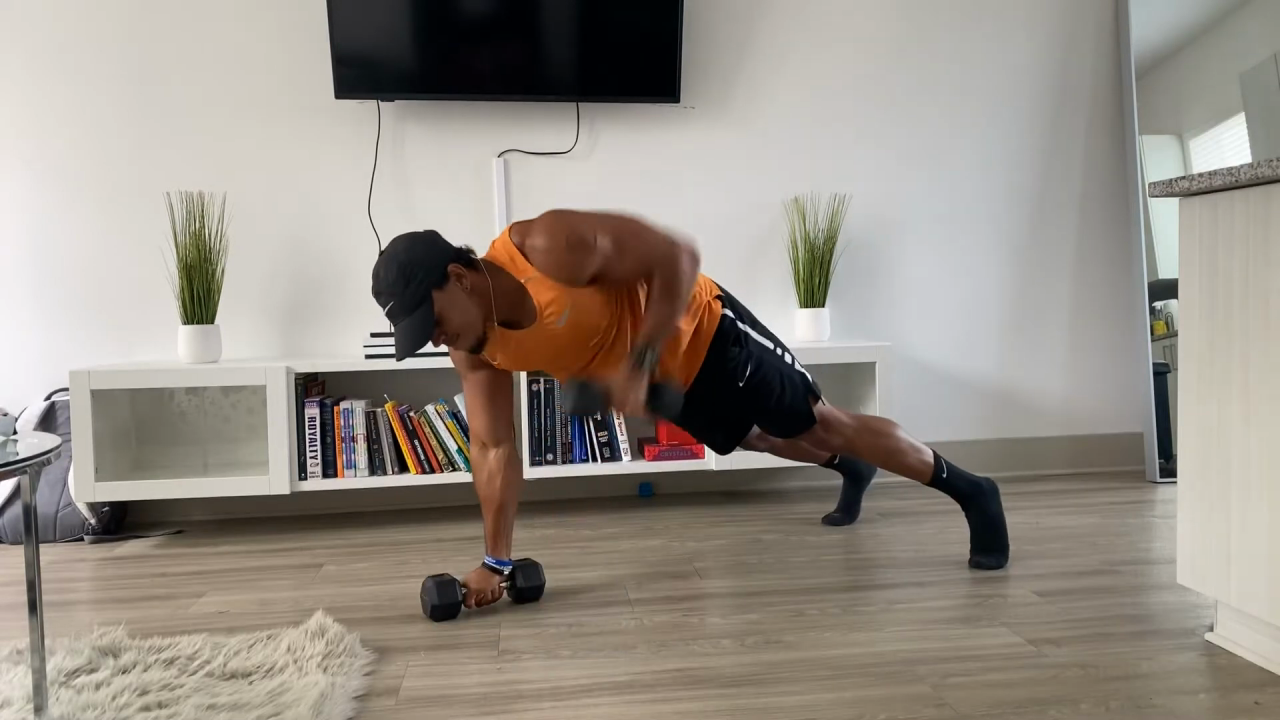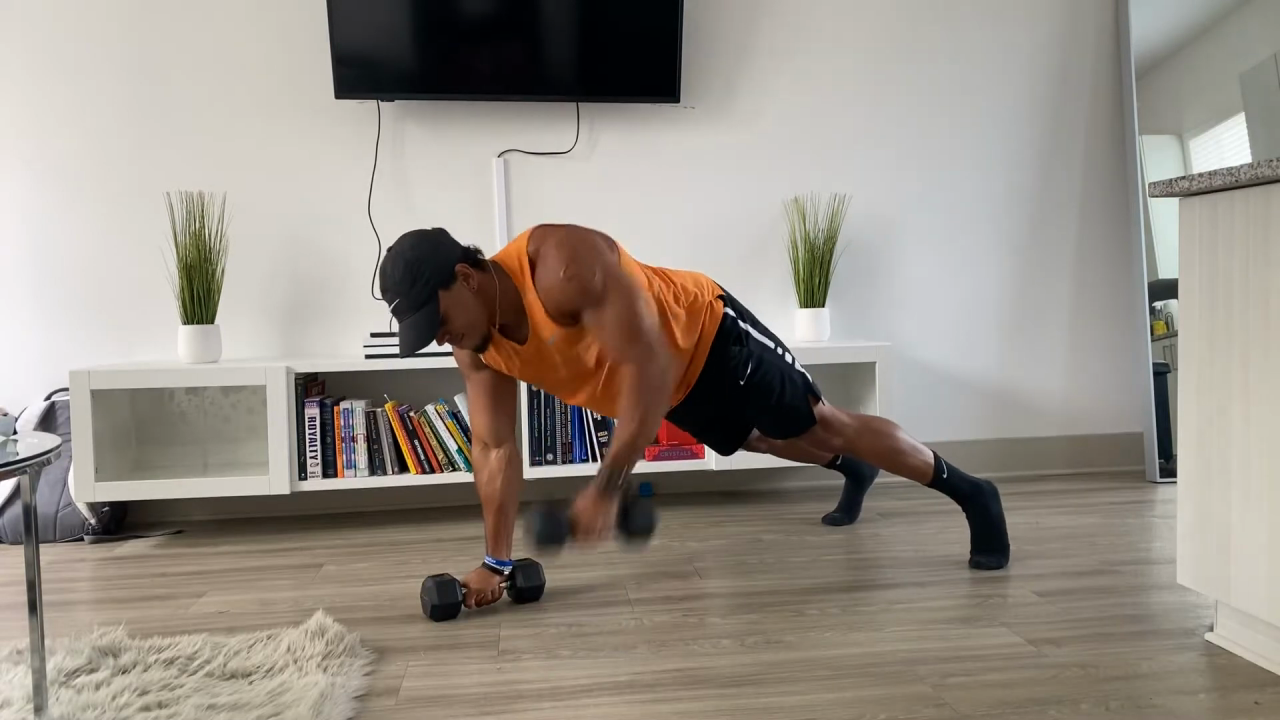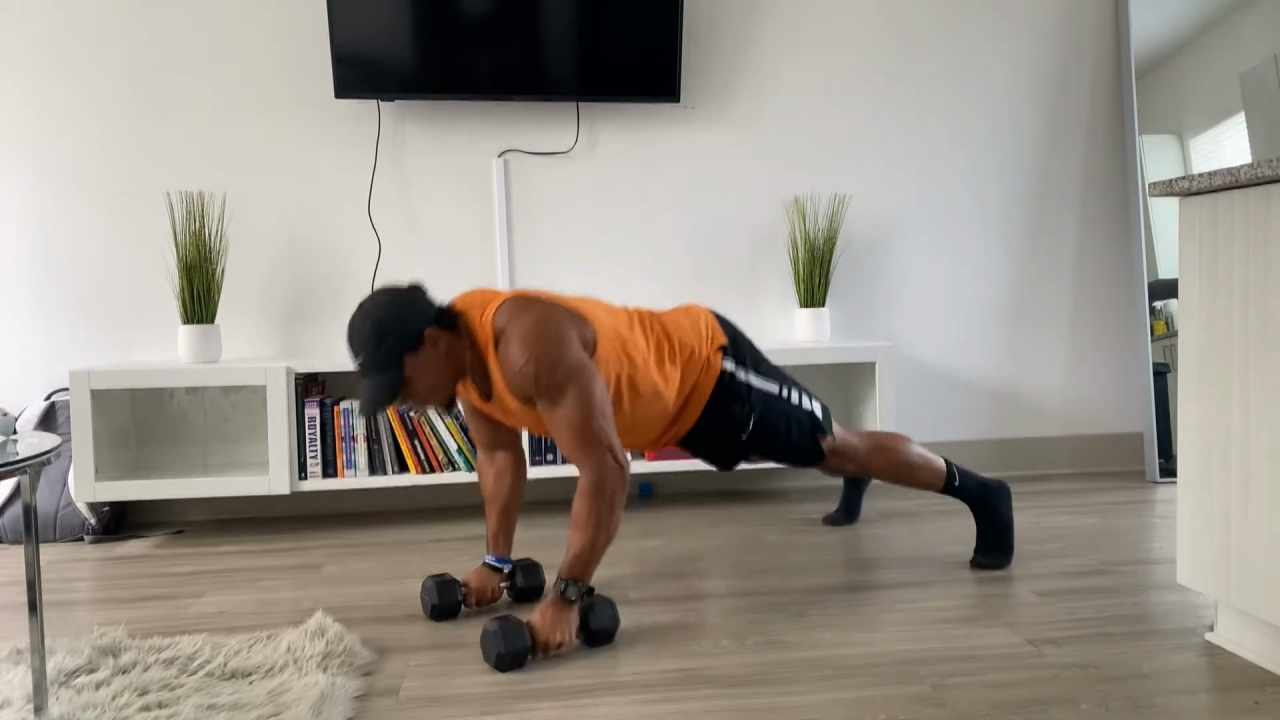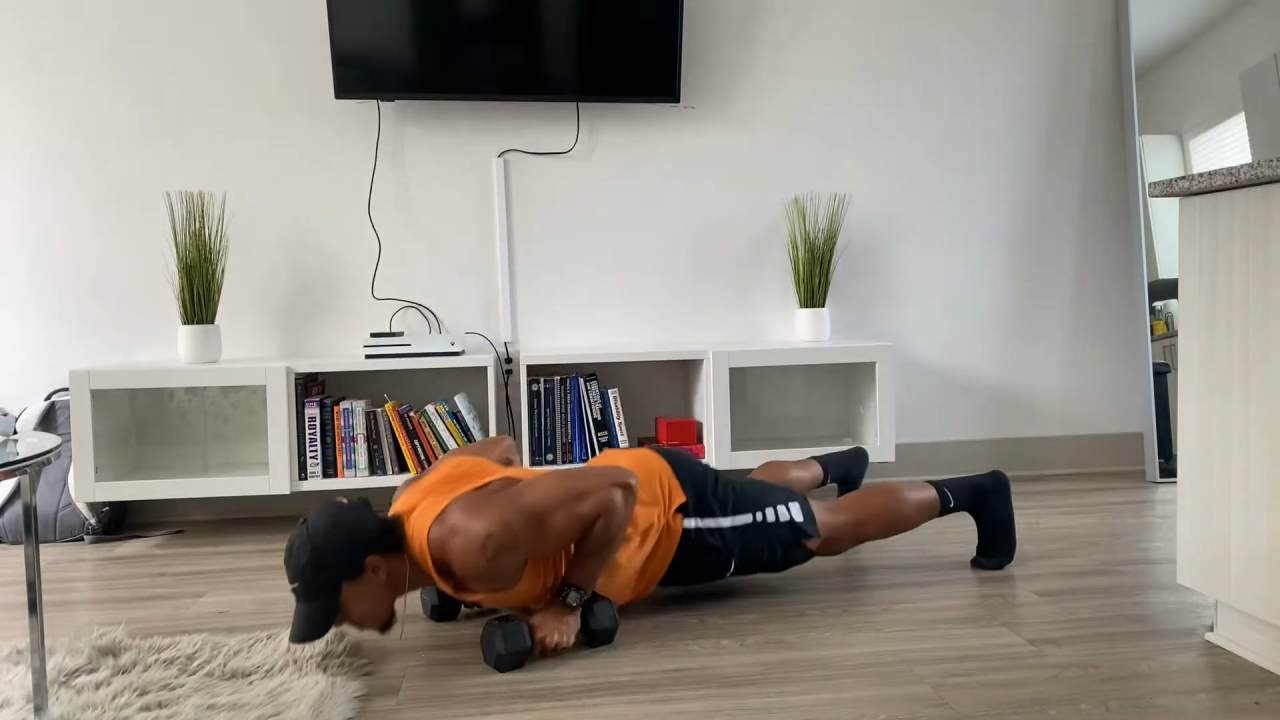
dt=0.5s
person 1, frame 1
left shoulder: (553, 246)
right shoulder: (472, 343)
left elbow: (677, 257)
right elbow: (494, 449)
left wrist: (639, 362)
right wrist: (495, 562)
left hip: (703, 333)
right hip: (668, 381)
left knee: (821, 421)
right knee: (764, 439)
left ankle: (971, 490)
right ankle: (851, 471)
person 1, frame 2
left shoulder: (563, 264)
right shoulder: (475, 341)
left elbow: (654, 364)
right elbow: (494, 449)
left wrist: (608, 487)
right wrist: (495, 560)
left hip: (707, 335)
right hip: (673, 392)
left knee: (823, 422)
right knee: (760, 438)
left ankle: (971, 492)
right ankle: (852, 470)
person 1, frame 3
left shoulder: (530, 348)
right shoulder: (457, 355)
left elbow: (604, 473)
right elbow: (499, 450)
left wrist: (566, 595)
right wrist: (496, 560)
left hip: (710, 371)
right hip: (673, 399)
left knee: (837, 447)
right knee: (780, 451)
left ankle: (980, 493)
right ankle: (853, 480)
person 1, frame 4
left shoulder: (467, 541)
right shoulder: (414, 502)
left elbow: (615, 490)
right elbow: (496, 448)
left wrist: (567, 600)
left hip: (666, 516)
right hip: (640, 490)
left knee: (827, 530)
right knee: (753, 489)
left ankle: (974, 492)
right ankle: (839, 462)
